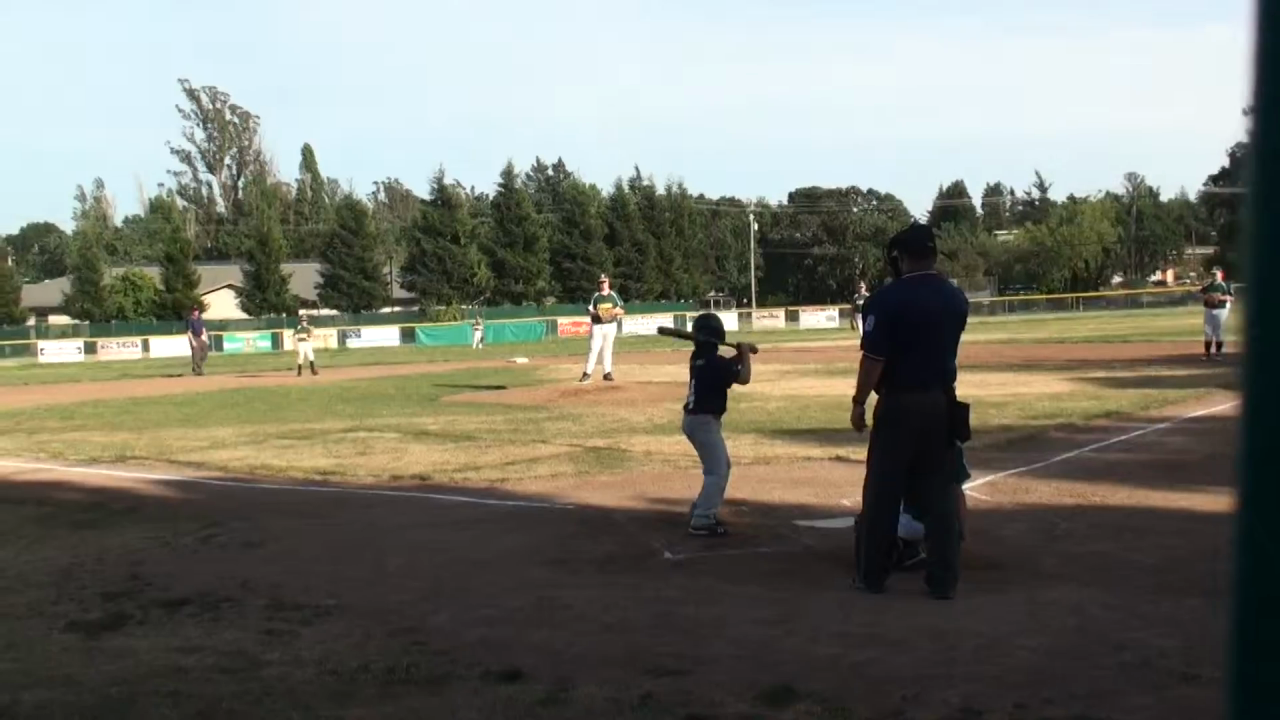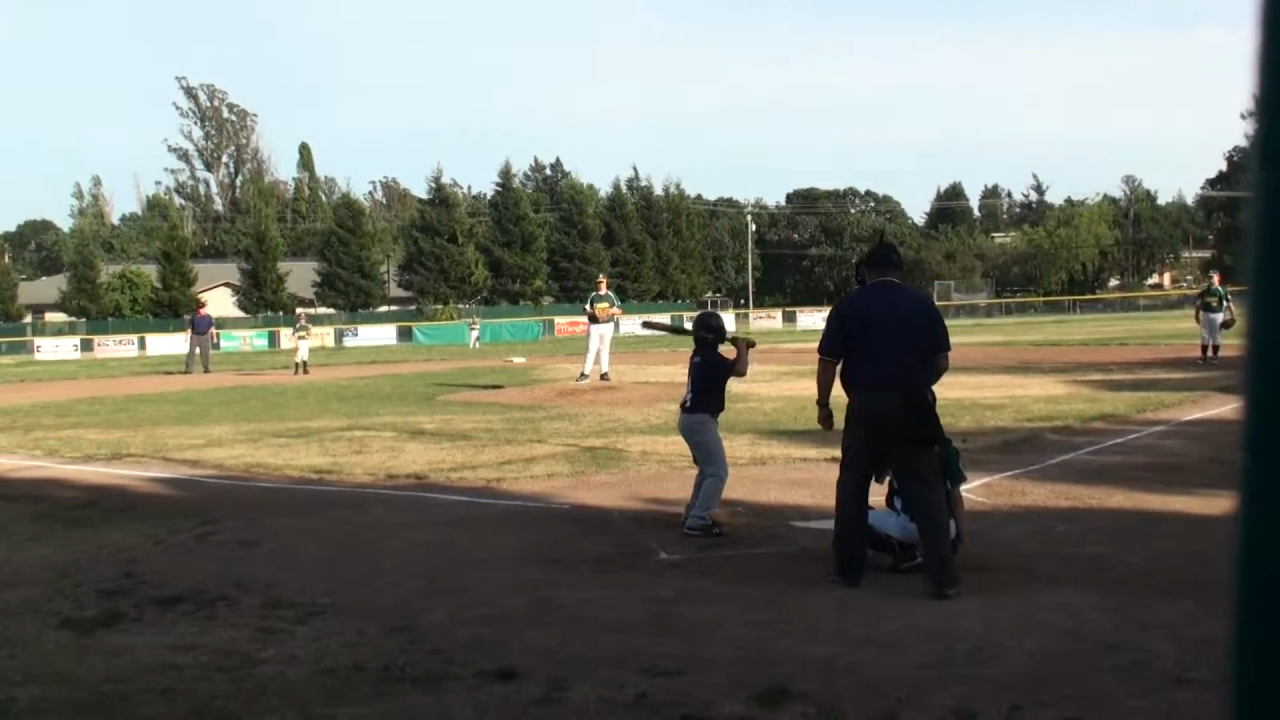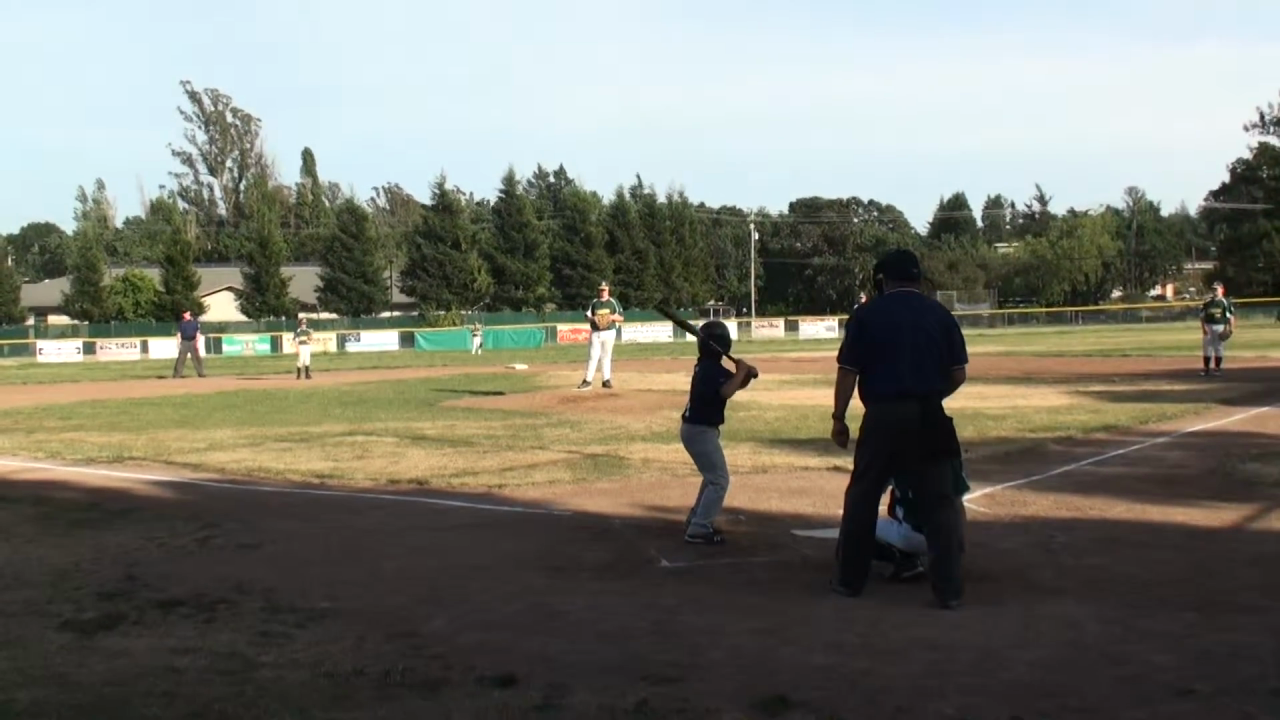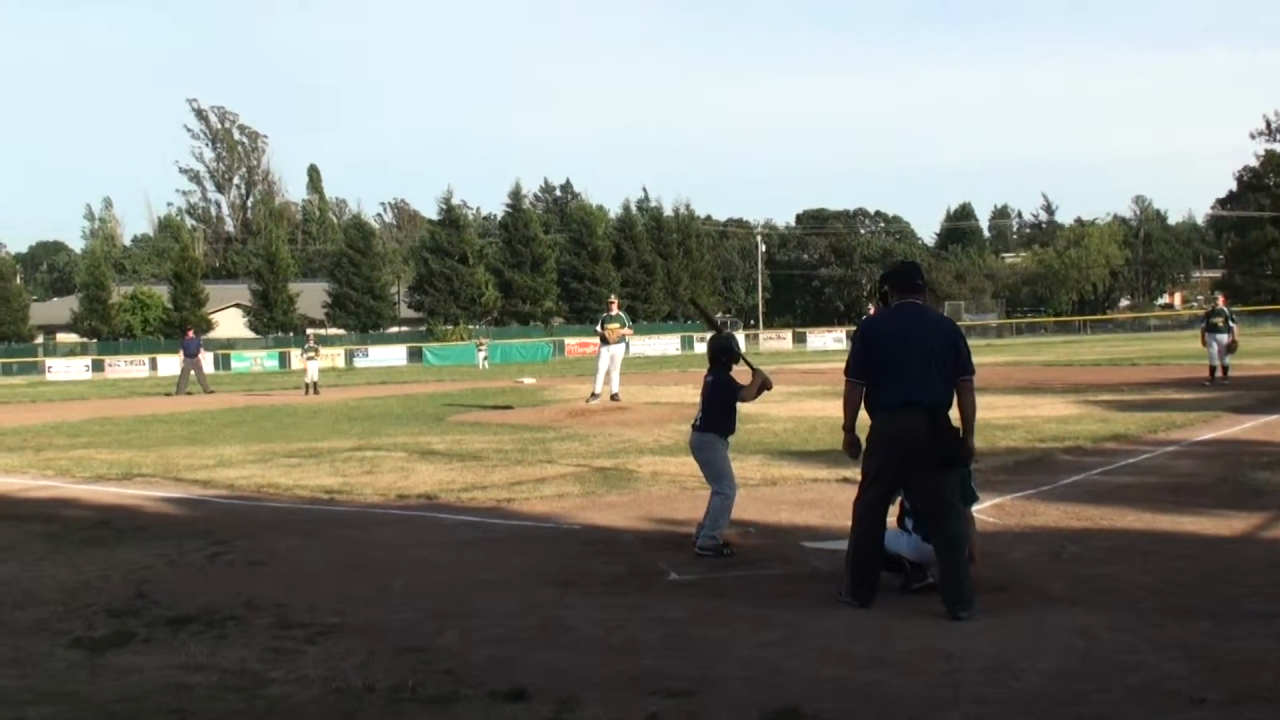
dt=0.7s
person 1, frame 1
left shoulder: (888, 298)
right shoulder: (955, 298)
left elbow: (873, 359)
left wrist: (859, 403)
left hip: (899, 405)
right hip: (941, 404)
left knee: (882, 491)
right knee: (939, 493)
left ankle: (871, 575)
right ankle: (943, 580)
person 1, frame 2
left shoulder: (848, 305)
right shoulder: (922, 304)
left elbow: (828, 361)
right elbow: (941, 362)
left wrist: (823, 404)
left hip: (865, 406)
right hip: (911, 406)
left knee: (852, 488)
right knee: (926, 491)
left ankle: (847, 569)
right ankle: (944, 577)
person 1, frame 3
left shoulder: (867, 314)
right shoulder: (940, 315)
left elbow: (848, 371)
right elbow: (958, 374)
left wrist: (839, 418)
left hip: (881, 417)
right hip: (927, 417)
left knee: (862, 497)
right knee: (938, 502)
left ankle: (849, 579)
right ankle: (949, 589)
person 1, frame 4
left shoulder: (873, 327)
right shoulder: (946, 327)
left elbow: (855, 385)
right elbow: (965, 386)
left wrist: (849, 430)
right wrist: (967, 435)
left hip: (887, 429)
right hip: (933, 429)
left knee: (870, 509)
right knee: (946, 513)
left ankle: (859, 591)
right ankle: (959, 600)
person 2, frame 1
left shoulder: (699, 357)
right shoulder: (713, 361)
left elbow: (726, 367)
right elbow: (743, 378)
left wrist: (740, 355)
right wrist: (745, 354)
left hip: (696, 419)
right hip: (703, 421)
left knee: (721, 466)
right knee: (717, 471)
left ankle: (702, 511)
right ankle: (701, 522)
person 2, frame 2
left shoulder: (700, 355)
right shoulder: (711, 357)
left elbow: (730, 365)
right elbow: (741, 370)
left wrist: (742, 349)
right wrist: (741, 348)
left hip: (691, 418)
right hip: (701, 420)
left knee: (707, 469)
right knee: (718, 471)
left ankle: (694, 514)
right ankle: (697, 522)
person 2, frame 3
left shoulder: (709, 366)
right shoulder: (710, 369)
left elbow: (737, 384)
right elbow: (727, 392)
left wrist: (747, 373)
right wrist: (741, 371)
left hip: (696, 428)
right hip: (700, 430)
left knee: (712, 477)
right knee: (719, 479)
left ankle: (695, 521)
right ankle: (698, 530)
person 2, frame 4
left shoulder: (716, 376)
right shoulder: (721, 379)
left elbow: (745, 394)
right elbow: (744, 396)
left wrist: (761, 385)
right wrist: (757, 378)
left hip: (707, 438)
right hip: (709, 440)
left knee: (721, 488)
right knee: (726, 490)
left ankle: (705, 534)
right ankle: (708, 542)
